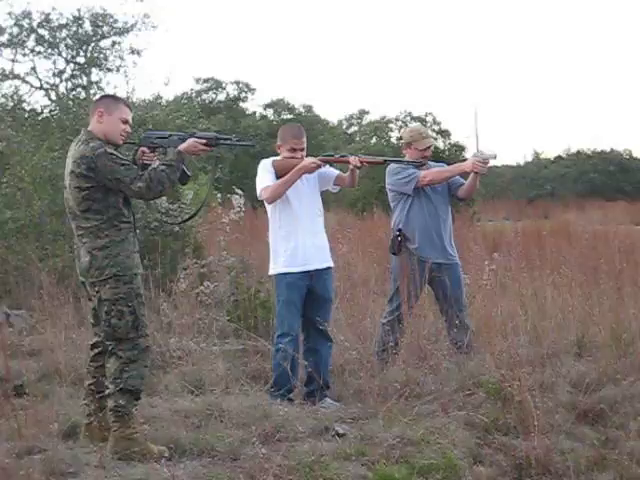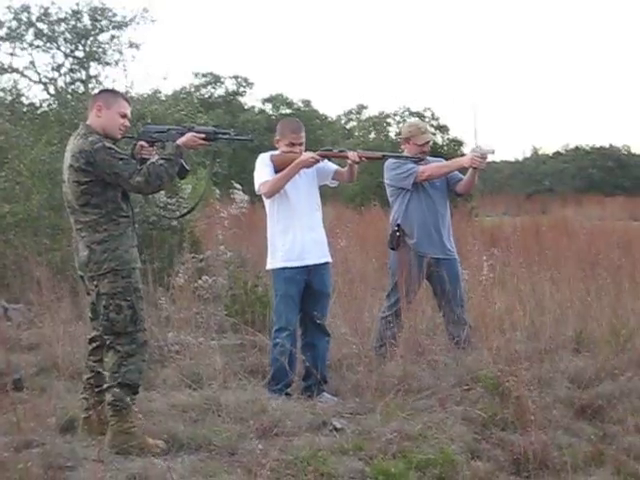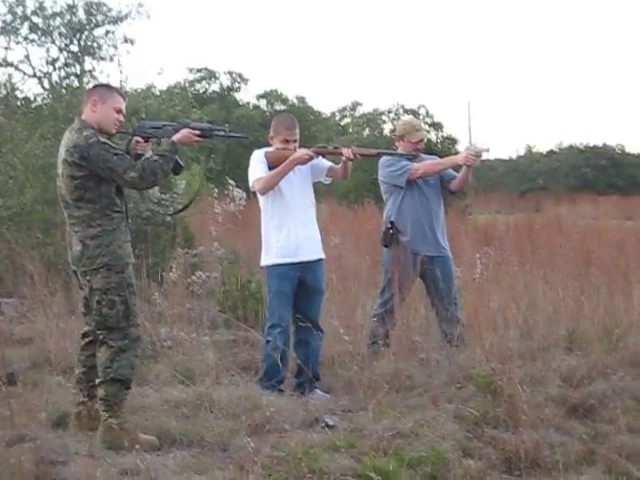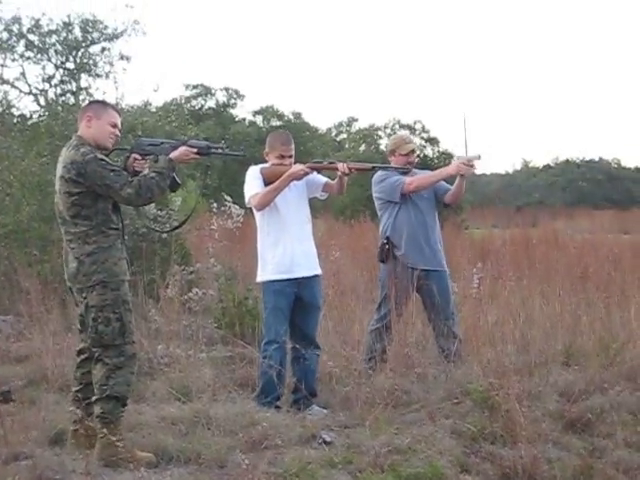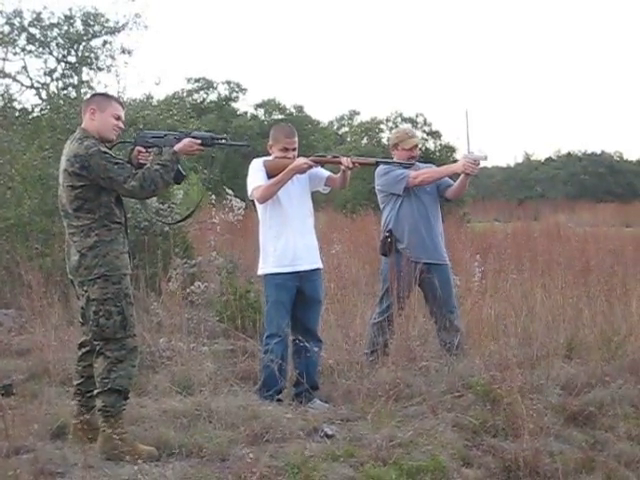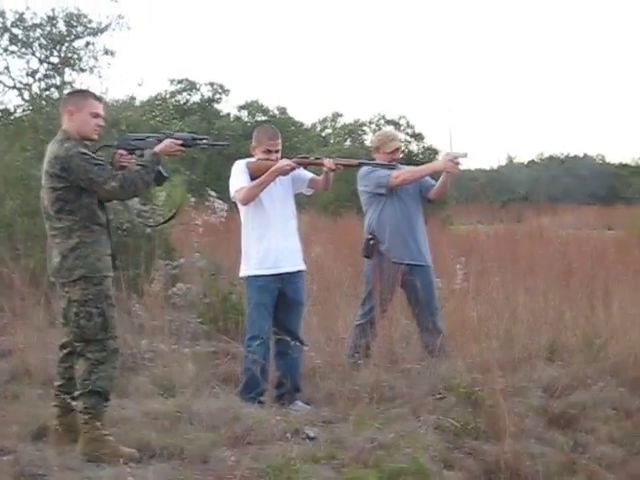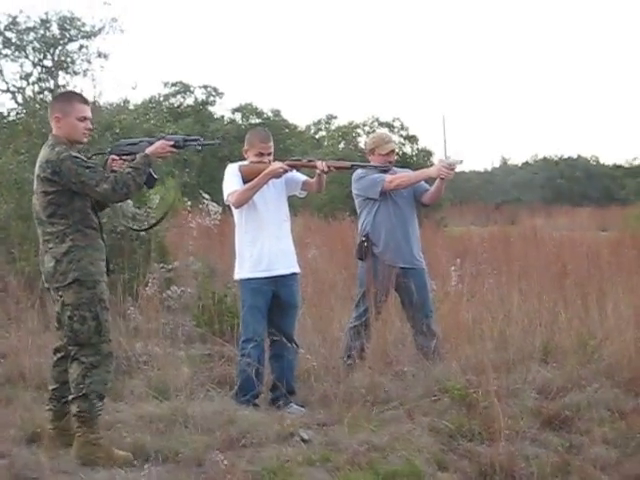
dt=0.3s
person 1, frame 1
left shoulder: (82, 149)
right shoulder: (95, 153)
left elbow: (124, 187)
right elbow: (146, 188)
left wrist: (139, 163)
right wrist: (179, 153)
left hip: (97, 262)
right hip: (114, 263)
left knee: (106, 341)
right knee: (131, 345)
left ankle: (96, 420)
right ankle: (123, 434)
person 1, frame 2
left shoulder: (82, 144)
right shoulder: (94, 147)
left elbow: (125, 180)
right elbow: (146, 182)
left wrist: (137, 159)
right wrist: (178, 147)
left hip: (96, 256)
right hip: (112, 257)
left knee: (105, 335)
right knee: (129, 339)
left ankle: (94, 414)
right ankle: (121, 428)
person 1, frame 3
left shoulder: (75, 139)
right shoulder: (89, 142)
left elbow: (117, 176)
right elbow: (140, 177)
left wrist: (132, 154)
right wrist: (172, 143)
left hip: (89, 251)
right hip: (105, 252)
left knee: (98, 330)
right knee: (122, 334)
left ankle: (87, 409)
right ankle: (112, 424)
person 1, frame 4
left shoulder: (74, 156)
right shoulder: (85, 158)
left elbow: (116, 192)
right elbow: (137, 194)
left wrist: (130, 171)
right wrist: (170, 161)
left hip: (86, 268)
right hip: (101, 269)
left knee: (93, 347)
right knee: (117, 351)
left ankle: (84, 426)
right ankle: (110, 441)
person 1, frame 5
left shoulder: (78, 149)
right shoulder: (89, 151)
left elbow: (118, 186)
right elbow: (141, 187)
left wrist: (134, 165)
right wrist: (175, 153)
left hip: (89, 261)
right hip: (103, 262)
left knee: (95, 340)
right knee: (120, 344)
left ankle: (85, 420)
right ankle: (112, 434)
person 1, frame 6
left shoulder: (62, 151)
right shoulder: (70, 154)
left elbow: (100, 191)
right elbow: (121, 188)
left wrist: (117, 167)
right wrist: (156, 155)
left hip: (72, 263)
right hip: (85, 264)
left knee: (76, 342)
right knee: (100, 346)
left ankle: (66, 422)
right ankle: (93, 436)
person 1, frame 7
left shoulder: (55, 156)
right shoulder: (62, 158)
left elbow: (92, 200)
right elbow: (114, 191)
left wrist: (109, 172)
right wrist: (147, 157)
left hip: (66, 267)
right hip: (79, 268)
left knee: (71, 347)
right knee: (94, 350)
left ankle: (59, 426)
right ankle: (87, 439)
person 2, frame 1
left shoulder: (315, 167)
right shoulder: (268, 166)
left elbow: (348, 183)
right elbow: (269, 195)
left wrist: (353, 169)
right wrist: (299, 170)
left hip: (321, 263)
right hip: (288, 266)
left knee: (320, 332)
right knee: (287, 333)
left ankle: (317, 391)
right ankle: (280, 395)
person 2, frame 2
left shoulder: (313, 162)
right shoulder: (266, 161)
left elbow: (346, 178)
right elbow: (267, 190)
left wrist: (352, 164)
right wrist: (297, 164)
left hip: (318, 258)
right hip: (286, 261)
left knee: (317, 326)
right knee: (285, 328)
left ankle: (314, 386)
right ankle: (278, 389)
person 2, frame 3
left shoulder: (308, 158)
right shoulder: (260, 157)
left elbow: (339, 175)
right elbow: (261, 187)
left wrist: (346, 161)
right wrist: (291, 162)
left hip: (312, 255)
right hip: (280, 257)
left knee: (310, 324)
right knee: (278, 324)
left ankle: (307, 383)
right ankle: (270, 386)
person 2, frame 4
left shoulder: (303, 174)
right shoulder: (256, 173)
left elbow: (336, 190)
right elbow: (258, 202)
left wrist: (342, 176)
right wrist: (288, 176)
left hip: (308, 270)
right hip: (276, 273)
left knee: (307, 340)
right knee: (275, 340)
left ankle: (304, 398)
right ankle: (267, 402)
person 2, frame 5
left shoulder: (306, 167)
right shoulder: (259, 166)
left elbow: (338, 185)
right elbow: (261, 195)
left wrist: (345, 170)
right wrist: (290, 170)
left hip: (310, 264)
right hip: (278, 266)
left knee: (308, 334)
right knee: (276, 334)
left ankle: (305, 392)
right ankle: (269, 396)
person 2, frame 6
left shoulder: (288, 170)
right shoulder: (242, 168)
left elbow: (321, 186)
right elbow: (243, 197)
left wrist: (327, 172)
right wrist: (273, 172)
left hip: (292, 266)
right hip: (260, 268)
left knee: (290, 335)
right knee: (258, 336)
left ankle: (287, 394)
right ankle: (250, 398)
person 2, frame 7
left shoulder: (282, 172)
right shoulder: (235, 171)
left elbow: (314, 189)
right elbow: (236, 201)
left wrist: (320, 174)
right wrist: (266, 175)
left hip: (286, 269)
right hip: (254, 271)
left knee: (285, 338)
right knee: (253, 339)
left ankle: (282, 397)
right ankle: (245, 401)
person 3, frame 1
left shoulder: (442, 168)
right shoulder: (395, 171)
left elbow: (464, 193)
right elbow: (426, 178)
left wrist: (475, 174)
right wrist: (464, 166)
left hip: (445, 253)
right hip: (410, 254)
left knee: (457, 310)
right knee: (398, 309)
left ankle: (467, 357)
right ankle: (383, 359)
person 3, frame 2
left shoulder: (439, 164)
right shoulder: (394, 166)
left elbow: (462, 188)
right elbow: (424, 174)
left wrist: (474, 169)
right wrist: (462, 161)
left hip: (443, 248)
right hip: (409, 248)
left knee: (455, 305)
right knee: (396, 304)
right ankle: (381, 354)
person 3, frame 3
left shoulder: (434, 162)
right shoulder: (388, 163)
left elbow: (457, 186)
right elbow: (418, 172)
left wrist: (468, 166)
right wrist: (457, 160)
left hip: (436, 246)
right hip: (402, 246)
left knee: (448, 302)
right knee: (388, 301)
right ankle: (375, 351)
person 3, frame 4
left shoulder: (428, 177)
right shoulder: (382, 179)
left elbow: (450, 198)
right elbow: (411, 185)
left wrist: (461, 177)
right wrist: (449, 170)
left hip: (433, 261)
right hip: (398, 260)
left knee: (445, 317)
right knee: (385, 316)
left ankle: (455, 365)
right ankle: (371, 367)
person 3, frame 5
left shoulder: (430, 170)
right shoulder: (384, 172)
left elbow: (452, 193)
right elbow: (417, 179)
left wrist: (466, 174)
right wrist: (455, 167)
left hip: (435, 254)
right hip: (400, 254)
left knee: (447, 310)
right knee: (387, 309)
left ankle: (457, 358)
right ankle: (373, 359)
person 3, frame 6
left shoulder: (413, 172)
right shoulder: (368, 174)
left elbow: (434, 194)
right elbow: (398, 179)
left wrist: (447, 174)
right wrist: (436, 165)
left hip: (417, 256)
right hip: (383, 256)
left knee: (429, 311)
right knee: (370, 312)
right ankle: (355, 361)
person 3, frame 7
left shoulder: (407, 175)
right shoulder: (361, 177)
left elbow: (429, 198)
right elbow: (393, 183)
left wrist: (441, 179)
right wrist: (431, 172)
left hip: (411, 258)
right hip: (377, 258)
left knee: (423, 314)
right knee: (364, 314)
left ankle: (433, 362)
right ankle: (350, 363)
